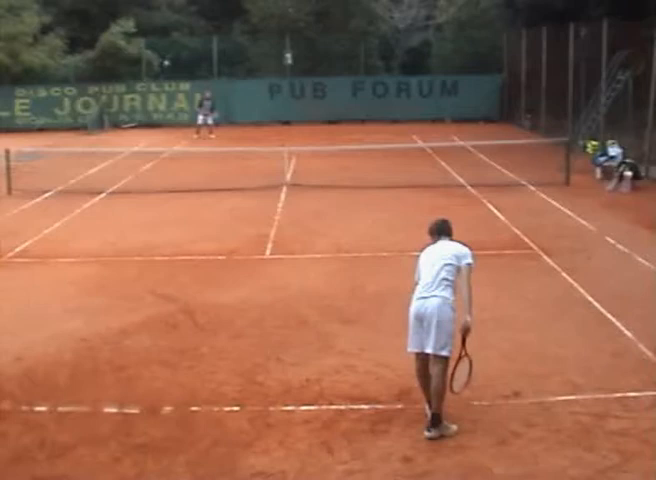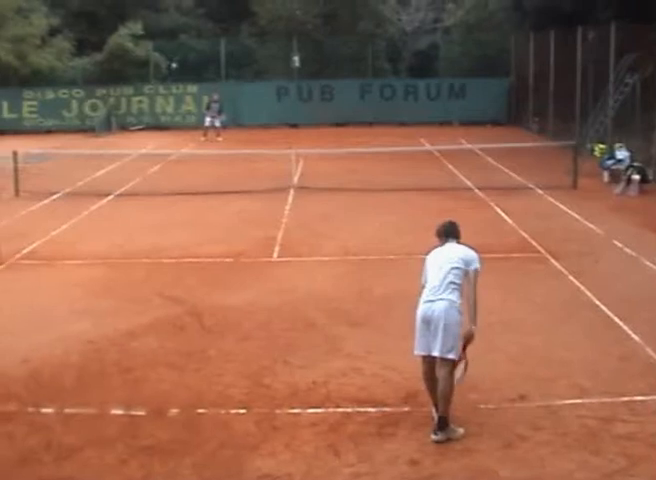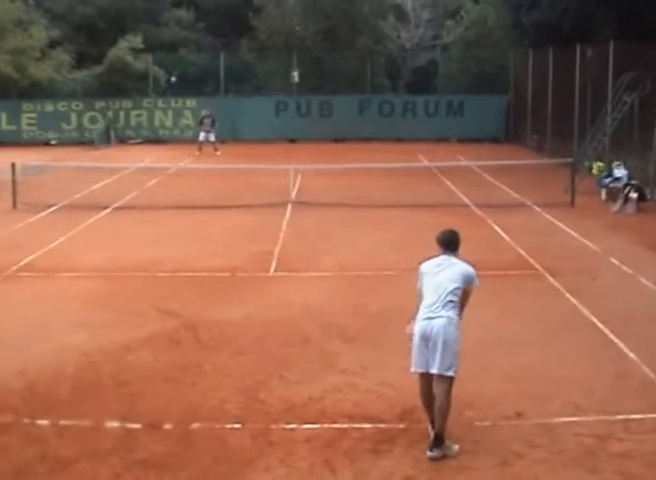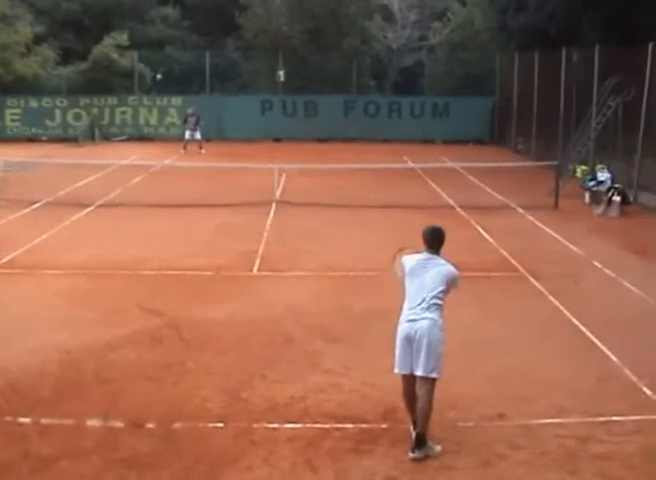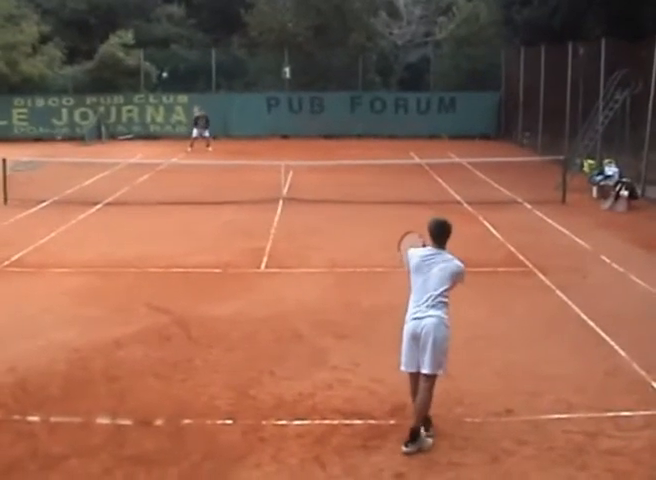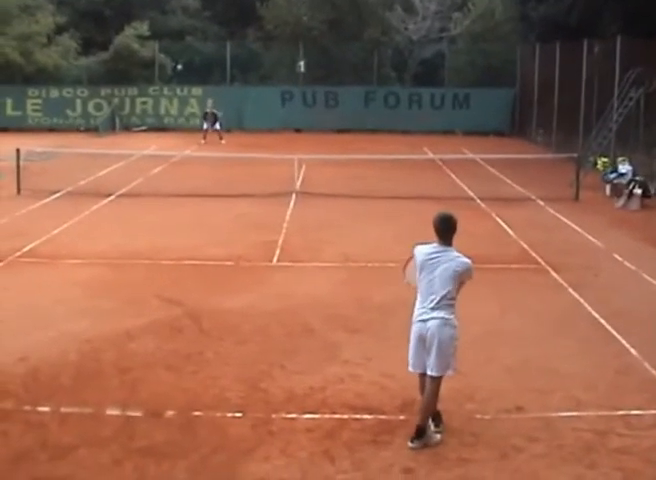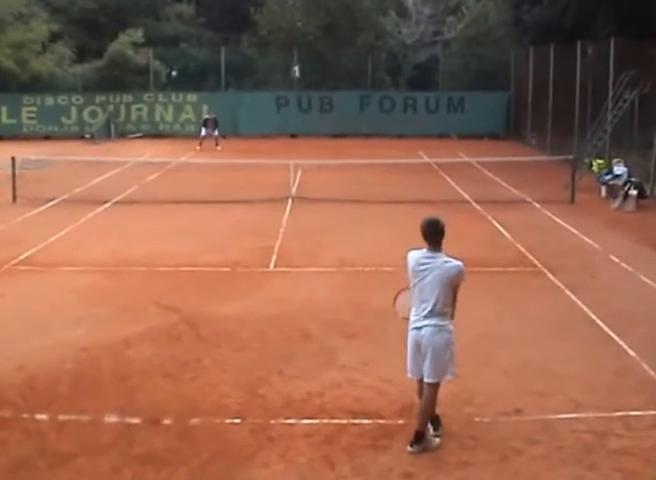
dt=0.5s
person 1, frame 1
left shoulder: (426, 252)
right shoulder: (462, 250)
right elbow: (465, 283)
right wrist: (468, 315)
left hip: (418, 303)
right hip: (440, 304)
left knee: (421, 359)
right knee: (439, 363)
left ankle: (431, 406)
right ankle: (435, 424)
person 1, frame 2
left shoulder: (433, 254)
right shoulder: (469, 254)
right elbow: (471, 290)
right wrist: (472, 324)
left hip: (425, 306)
right hip: (447, 308)
left knee: (428, 362)
right knee: (445, 366)
left ankle: (437, 409)
right ankle: (442, 427)
person 1, frame 3
left shoulder: (425, 266)
right shoulder: (468, 271)
left hip: (423, 322)
right hip: (445, 325)
left knee: (425, 378)
right knee: (443, 383)
left ankle: (433, 426)
right ankle: (437, 443)
person 1, frame 4
left shoulder: (407, 261)
right shoulder: (450, 272)
left hip: (407, 323)
right hip: (429, 326)
left knee: (408, 380)
right knee: (425, 384)
left ankle: (416, 426)
right ankle: (419, 444)
person 1, frame 5
left shoulder: (413, 254)
right shoulder: (456, 267)
left hip: (413, 321)
right hip: (435, 323)
left knee: (415, 378)
right knee: (426, 381)
left ankle: (424, 421)
right ankle: (413, 438)
person 1, frame 6
left shoulder: (419, 252)
right shoulder: (464, 264)
left hip: (420, 321)
right hip: (442, 324)
left knee: (424, 377)
right knee: (433, 381)
left ankle: (433, 416)
right ankle: (419, 434)
person 1, frame 7
left shoulder: (412, 258)
right shoulder: (455, 267)
right elbow: (453, 296)
left hip: (416, 327)
right hip: (438, 330)
left knee: (423, 382)
right knee: (431, 385)
left ankle: (432, 420)
right ankle: (418, 439)
